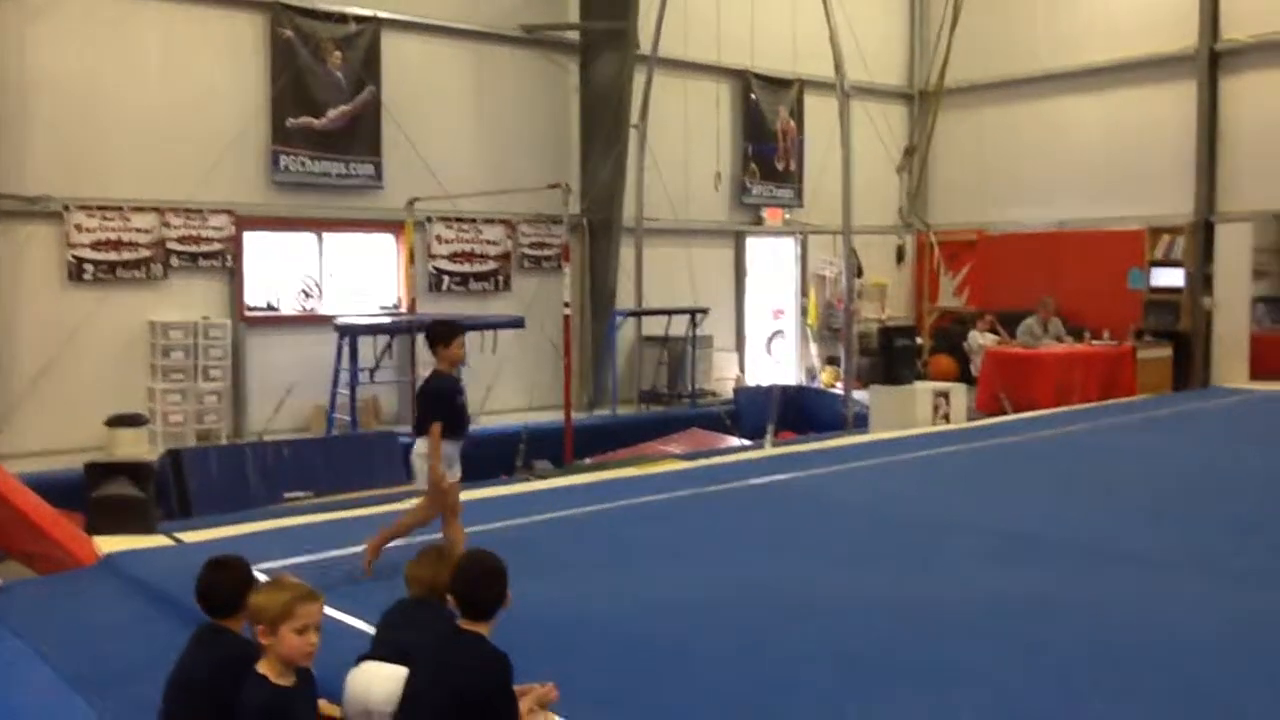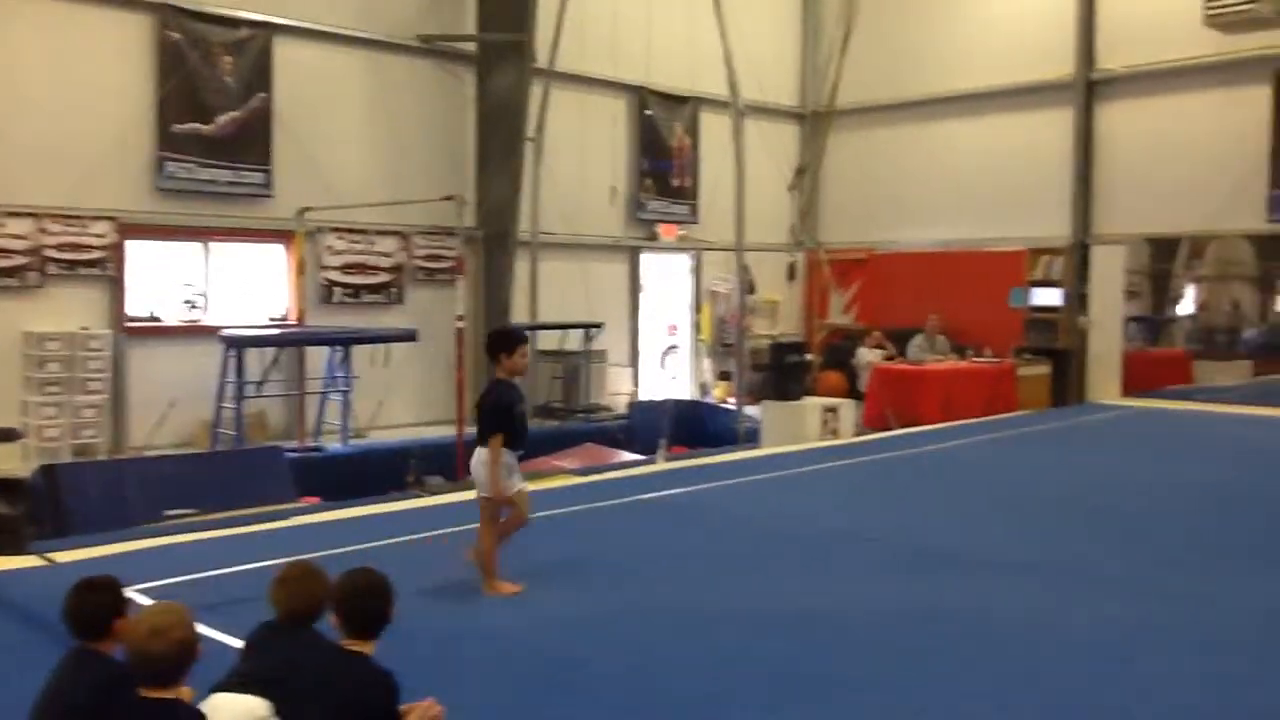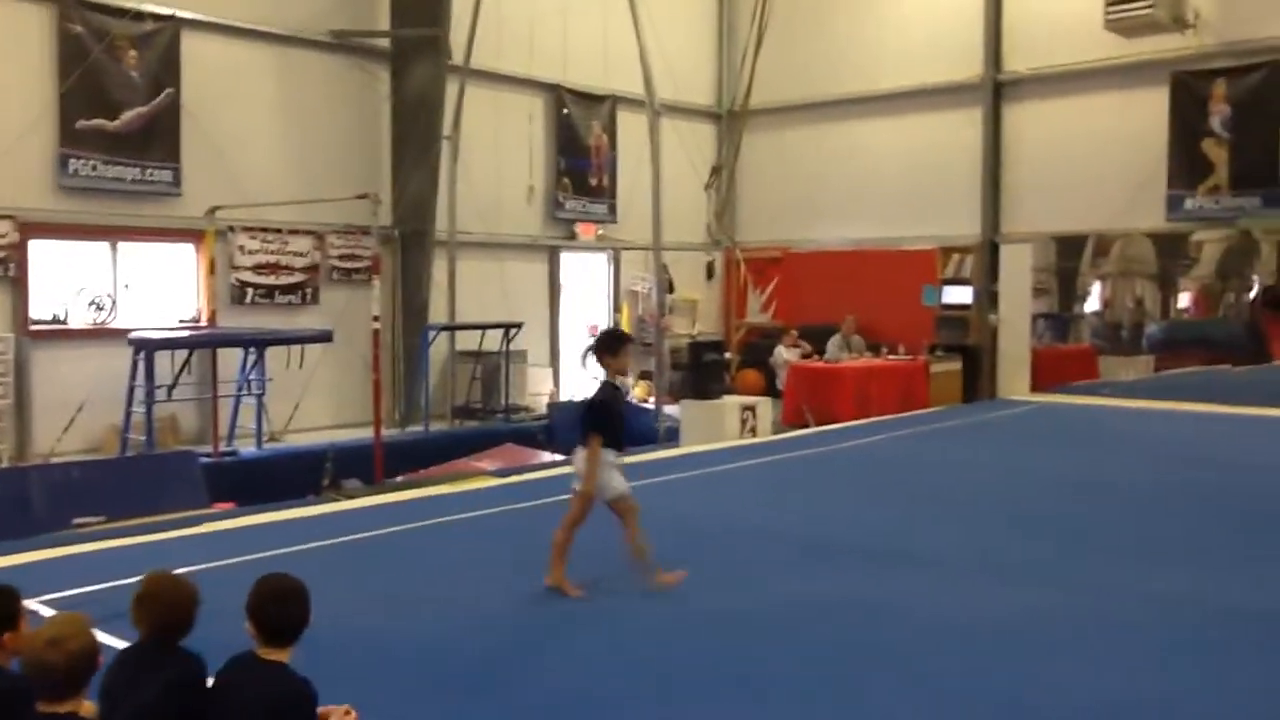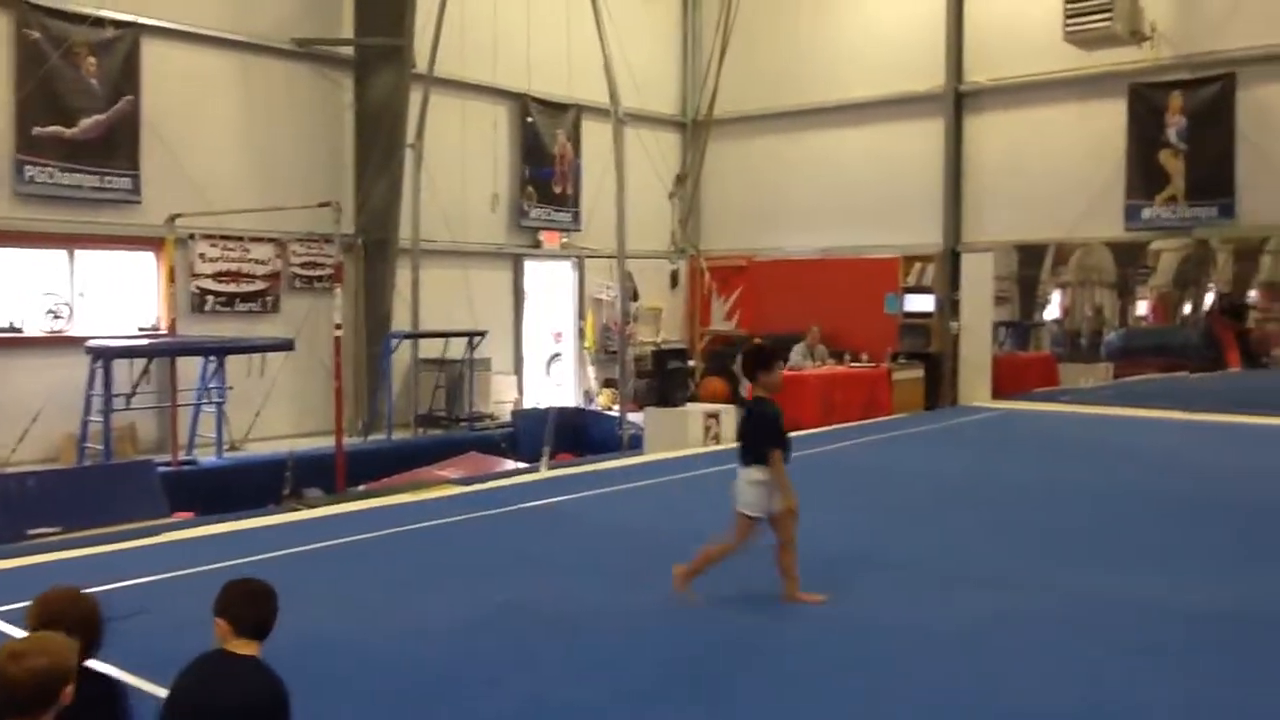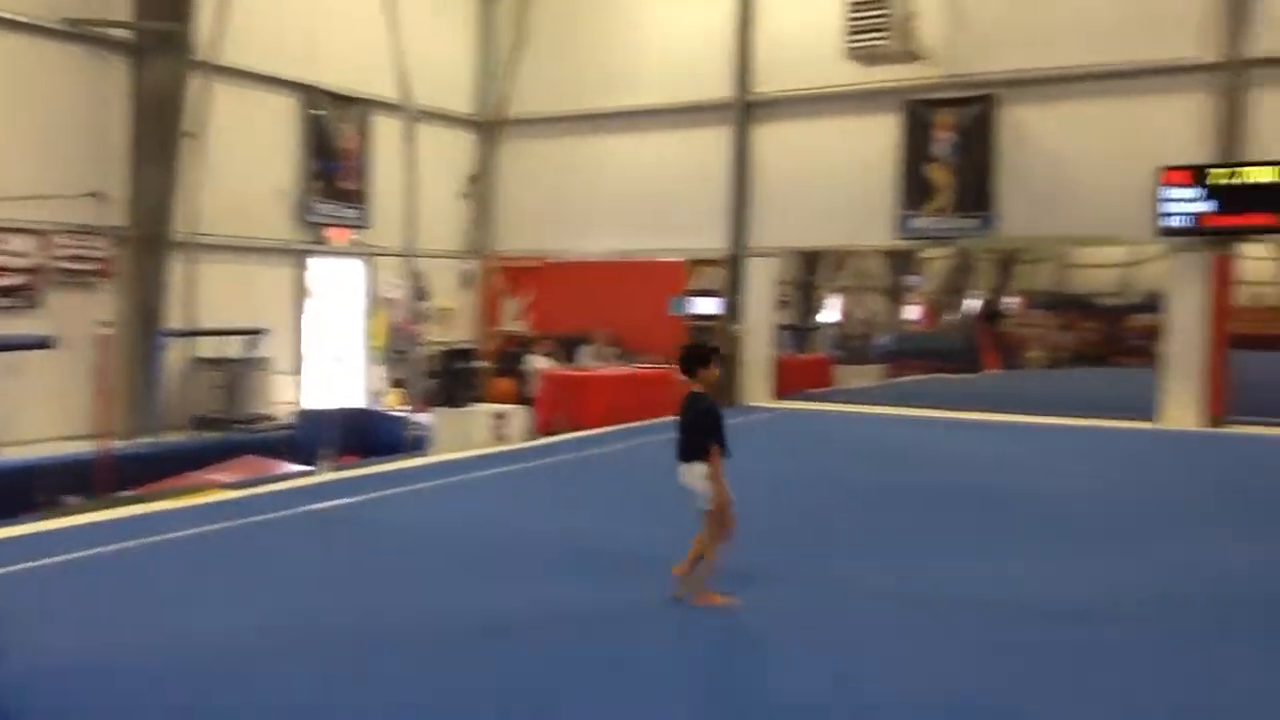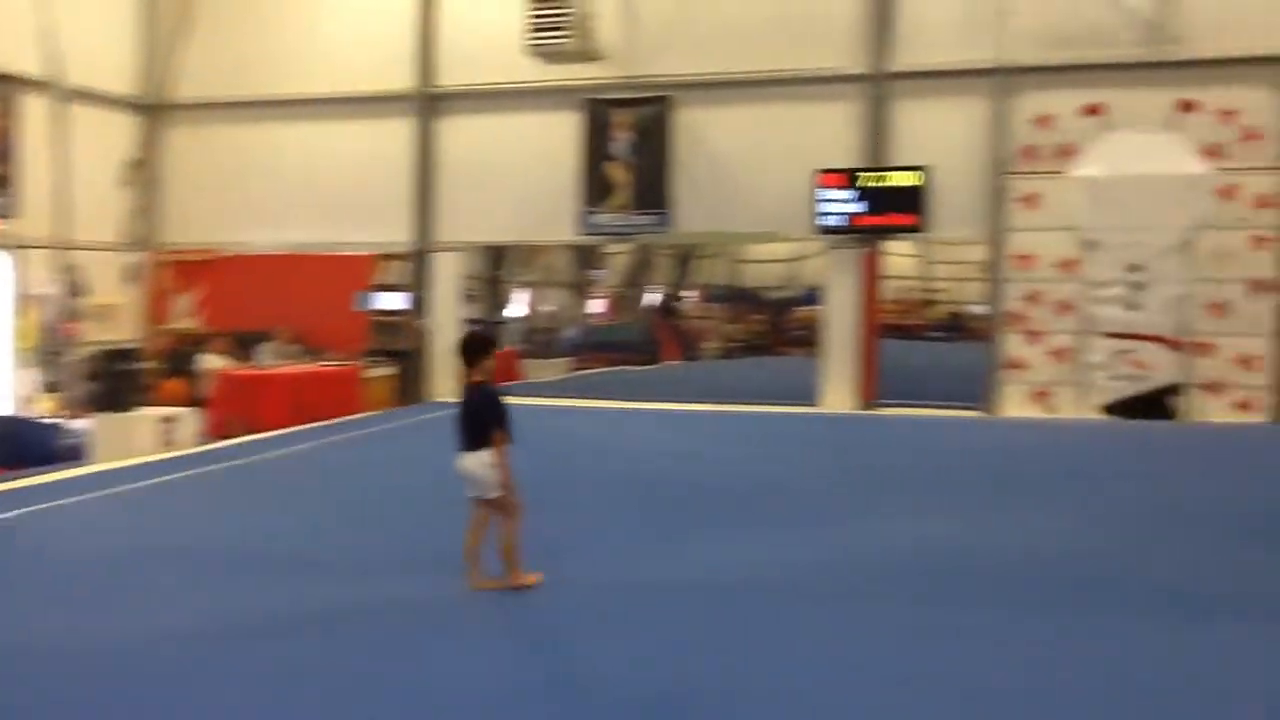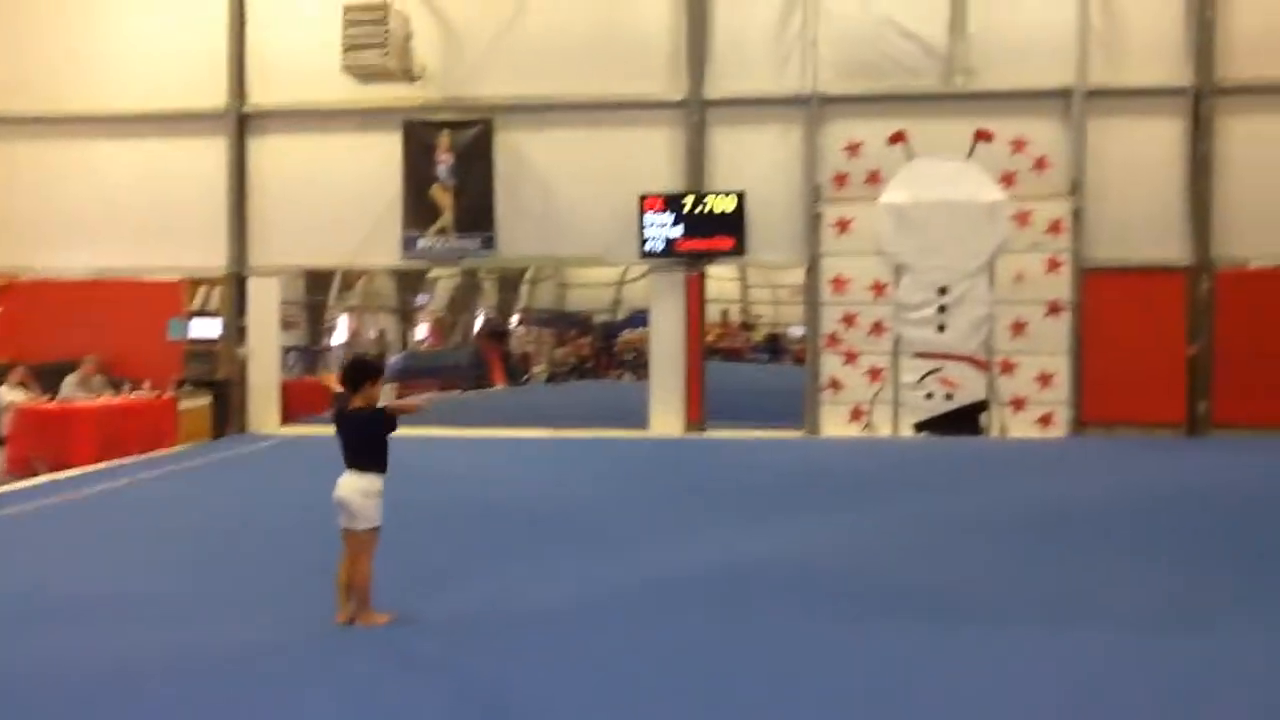
dt=0.5s
person 1, frame 1
left shoulder: (453, 381)
right shoulder: (436, 384)
right elbow: (434, 428)
right wrist: (437, 466)
left hip: (449, 451)
right hip: (431, 452)
left knee: (452, 512)
right knee: (426, 513)
right ankle: (377, 543)
person 1, frame 2
left shoulder: (510, 390)
right shoulder: (497, 395)
right elbow: (494, 440)
right wrist: (496, 482)
left hip: (505, 462)
right hip: (491, 463)
left knee: (520, 516)
right knee: (489, 524)
left ankle: (481, 554)
right ankle: (490, 581)
person 1, frame 3
left shoulder: (612, 392)
right shoulder: (606, 397)
right elbow: (595, 440)
right wrist: (588, 480)
left hip: (594, 461)
right hip: (598, 464)
left knee: (572, 522)
right knee: (632, 519)
left ankle: (556, 577)
right ankle: (654, 573)
person 1, frame 4
left shoulder: (756, 407)
right shoulder: (767, 412)
right elbow: (775, 458)
right wrist: (789, 496)
left hip: (761, 478)
right hip: (759, 481)
left knee: (788, 536)
right knee: (737, 541)
left ankle: (793, 590)
right ankle: (687, 572)
person 1, frame 5
left shoulder: (689, 402)
right shoulder: (707, 408)
right elbow: (713, 451)
right wrist: (722, 489)
left hip: (690, 469)
right hip: (703, 472)
left knee: (722, 527)
right knee: (715, 534)
left ankle: (685, 571)
right ankle: (701, 594)
person 1, frame 6
left shoulder: (469, 392)
right shoulder: (488, 395)
right elbow: (497, 438)
right wrist: (506, 473)
left hip: (468, 459)
right hip: (485, 461)
left knee: (479, 521)
right knee: (511, 515)
left ankle: (475, 575)
right ankle: (514, 574)
person 1, frame 7
left shoulder: (343, 412)
right shoulder: (374, 417)
right elbow: (398, 407)
left wrist: (335, 384)
right wrist: (417, 406)
left hip: (346, 483)
right hip: (367, 489)
left knee: (350, 556)
right knee: (365, 557)
left ankle: (345, 610)
right ankle: (367, 613)
